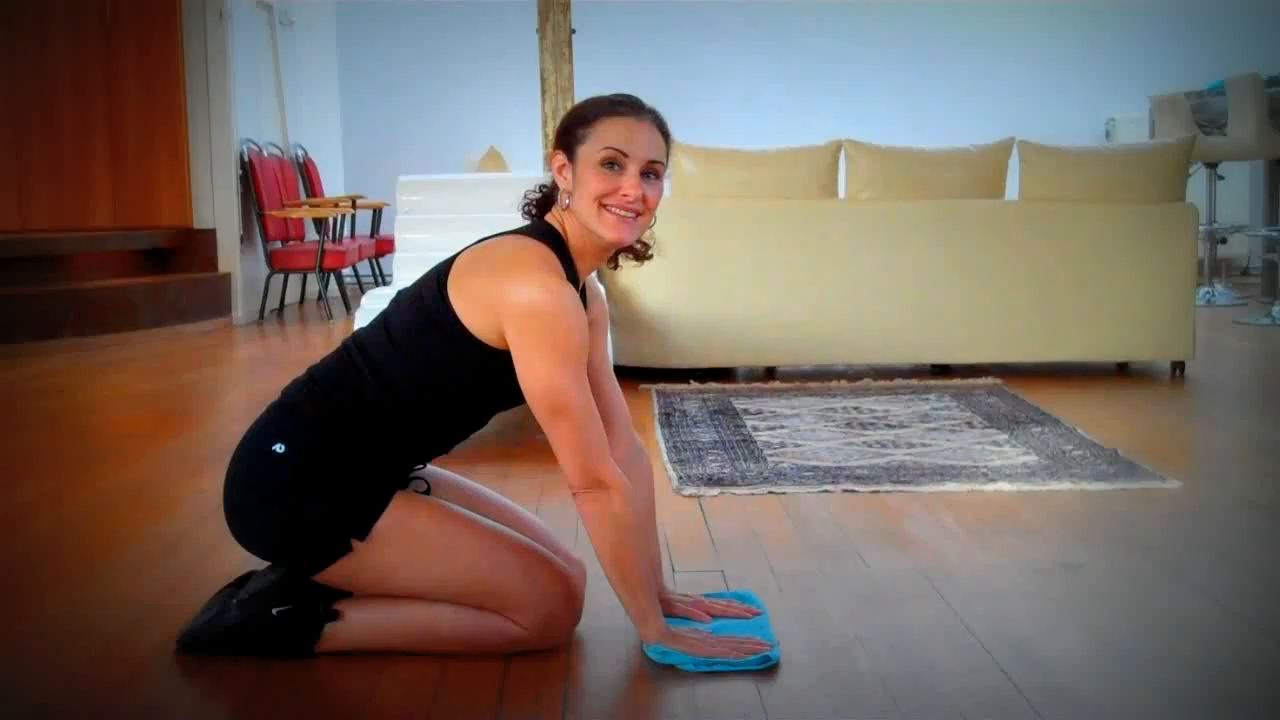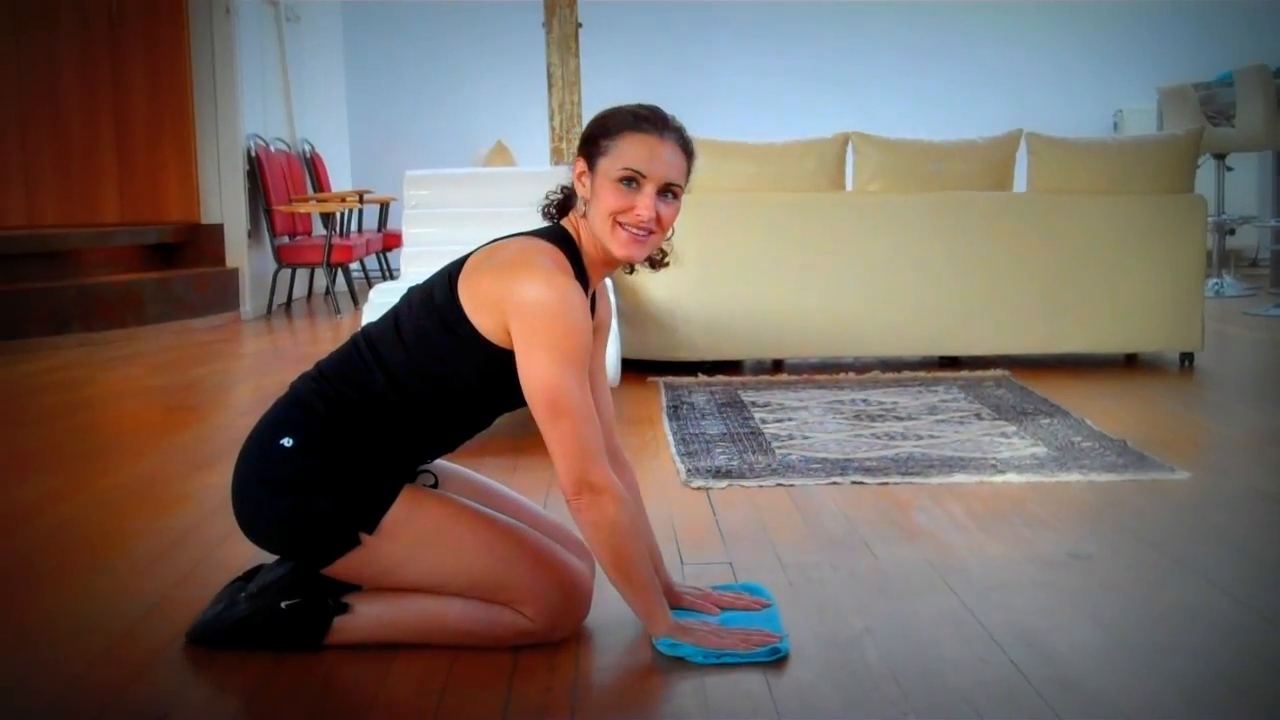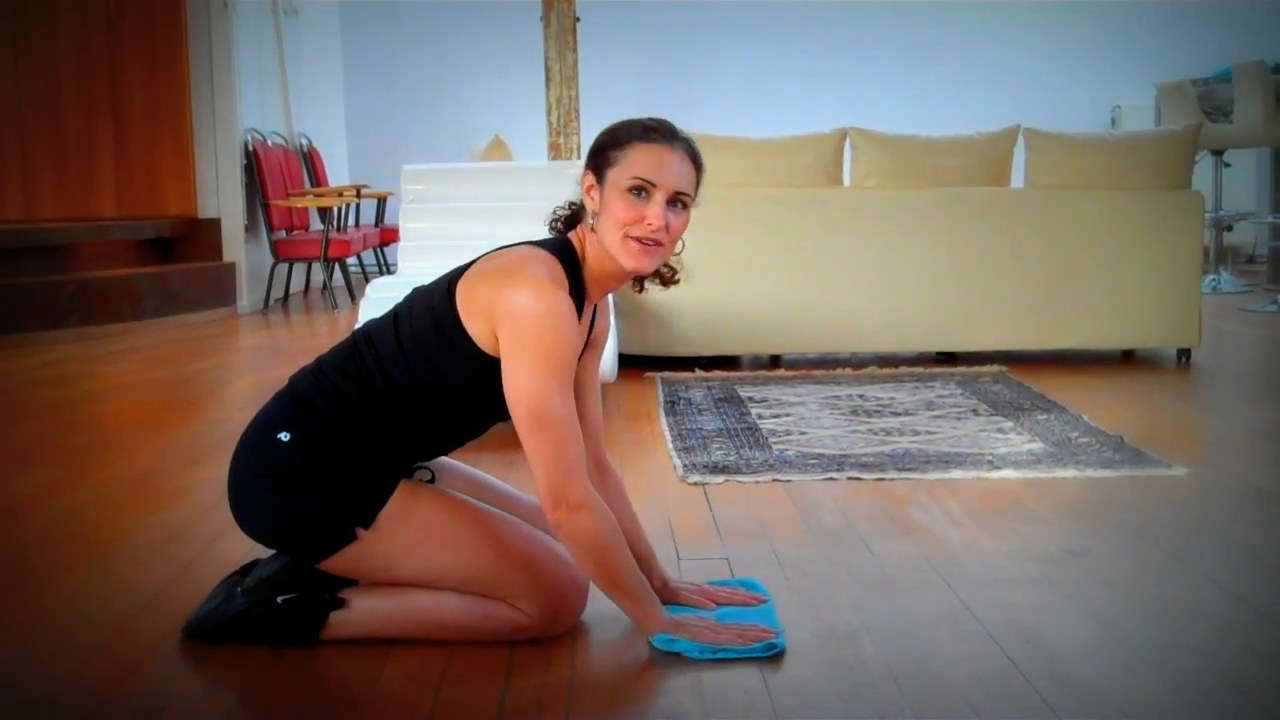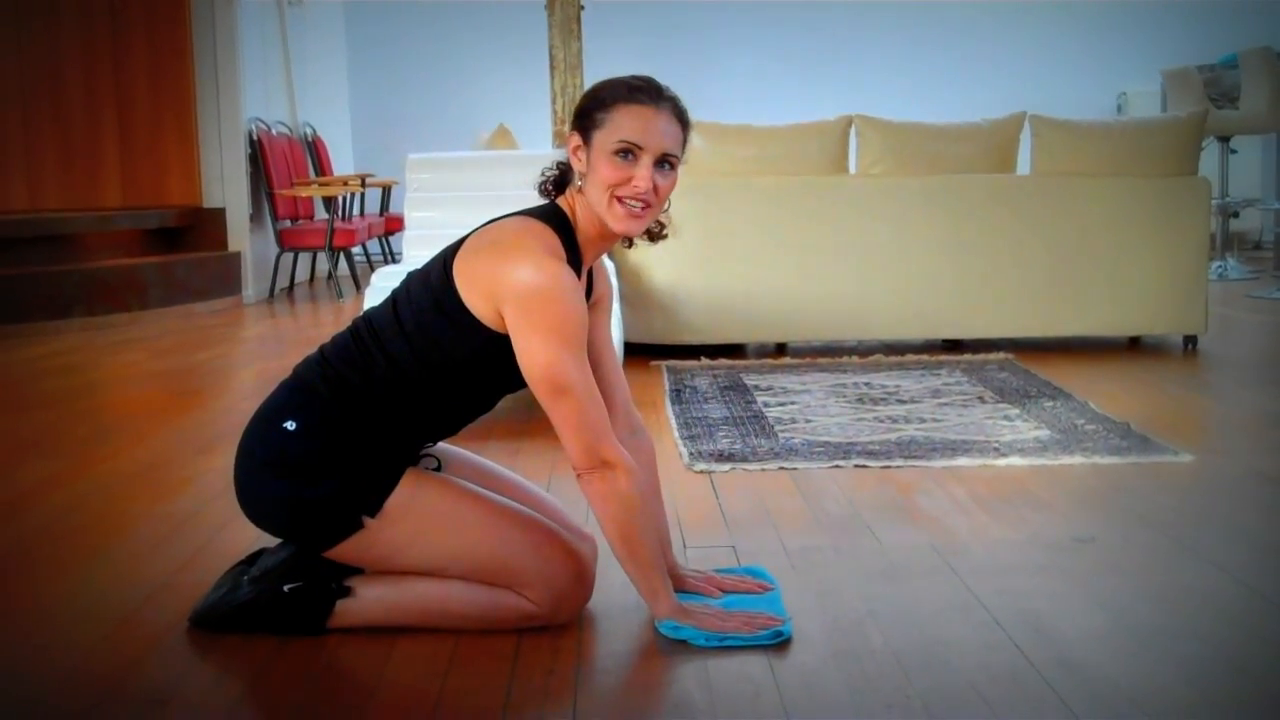
dt=1s
person 1, frame 1
left shoulder: (581, 292)
right shoulder: (534, 281)
left elbow: (623, 450)
right elbow: (595, 482)
left wrist: (657, 593)
right wrist: (654, 627)
left hip: (370, 471)
right hip: (300, 482)
left knee: (558, 575)
right knee: (549, 608)
left ankle: (323, 581)
right ankle: (296, 619)
person 1, frame 2
left shoulder: (588, 290)
right shoulder: (544, 282)
left elbow: (607, 457)
right elbow: (589, 487)
left wrist: (663, 585)
right wrist: (661, 621)
left hip: (376, 464)
right hip: (306, 475)
left knee: (571, 563)
right knee: (558, 600)
left ankle: (332, 575)
right ankle: (306, 611)
person 1, frame 3
left shoulder: (589, 303)
right shoulder: (537, 292)
left elbow: (593, 464)
right elbow: (568, 501)
left wrist: (659, 582)
right wrist: (656, 621)
left hip: (373, 461)
right hip: (300, 470)
left knee: (564, 558)
right knee: (555, 595)
left ankle: (327, 570)
right ankle: (302, 608)
person 1, frame 4
left shoulder: (587, 269)
right shoulder: (535, 265)
left elbow: (625, 430)
right elbow: (601, 462)
left wrist: (668, 568)
right wrist: (665, 602)
left hip: (381, 447)
right hip: (308, 458)
left knee: (567, 549)
right knee: (561, 582)
left ankle: (337, 556)
right ankle: (305, 595)
